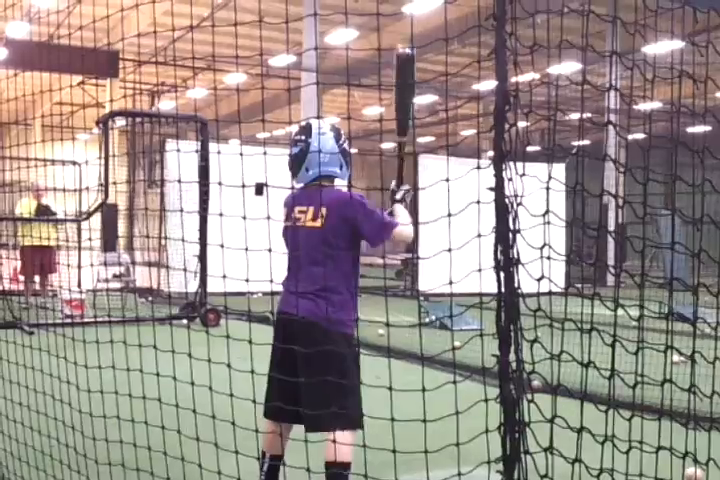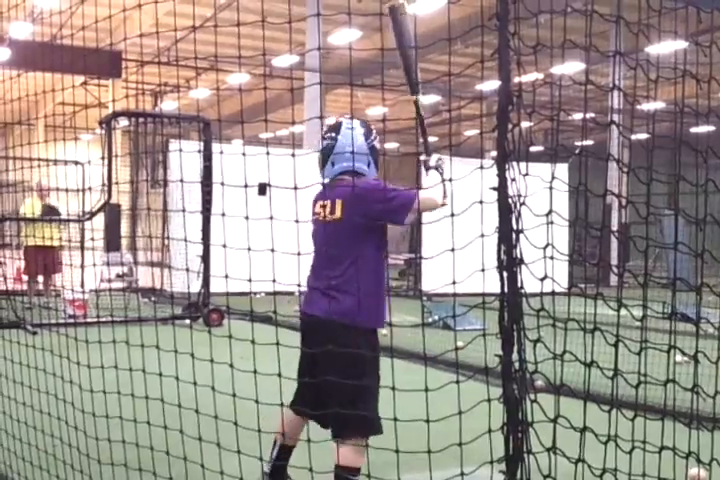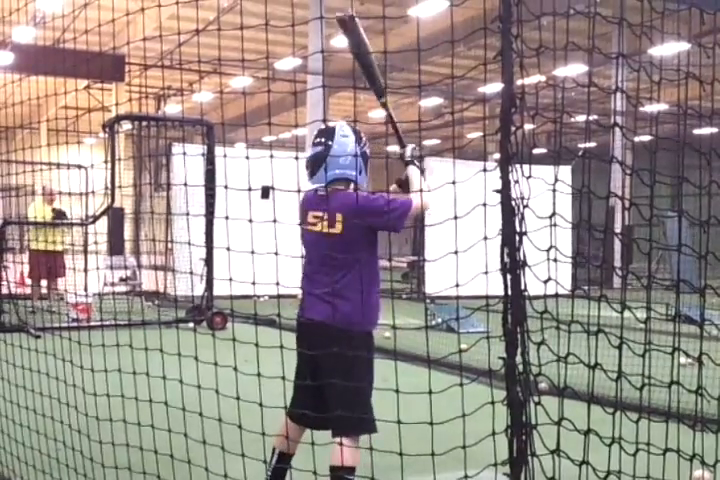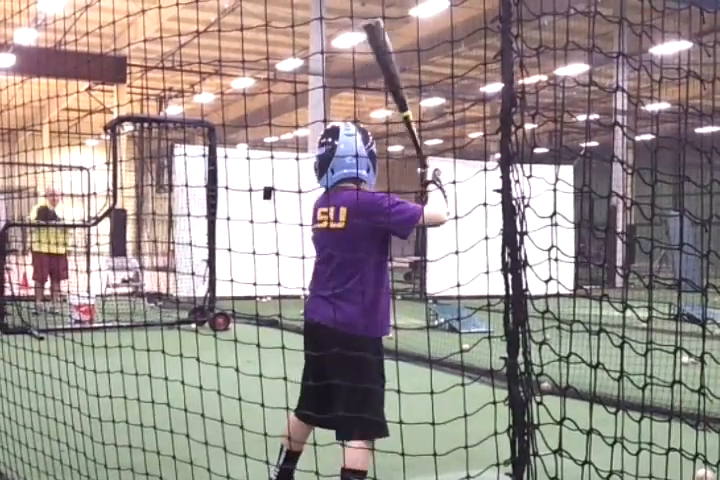
dt=0.5s
person 1, frame 1
left shoulder: (292, 203)
right shoulder: (348, 203)
right elbow: (405, 234)
left wrist: (376, 216)
right wrist: (399, 204)
left hip: (289, 317)
right hip: (329, 323)
left knee: (281, 409)
right knee: (341, 419)
person 1, frame 2
left shoulder: (324, 197)
right shoulder: (365, 193)
right elbow: (433, 200)
left wrist: (412, 208)
right wrist: (435, 173)
left hip: (315, 315)
right hip: (349, 321)
left knee: (304, 401)
right knee: (356, 421)
person 1, frame 3
left shoulder: (309, 202)
right shoulder: (361, 205)
right elbow: (421, 203)
left wrist: (390, 193)
right wrist: (413, 168)
left hip: (311, 321)
right hip: (348, 327)
left knee: (301, 409)
right knee: (349, 423)
person 1, frame 4
left shoulder: (324, 204)
right shoulder: (369, 203)
right elbow: (437, 215)
right wrist: (434, 187)
left hip: (318, 322)
right hip: (355, 329)
left knee: (309, 408)
right knee: (362, 426)
person 2, frame 1
left shoulder: (48, 204)
right shoulder: (24, 202)
right elbow: (20, 218)
left wrist: (51, 215)
right wrist: (35, 214)
left hip: (47, 243)
right hip: (30, 243)
left knee: (45, 273)
right knee: (29, 274)
left ankle: (44, 300)
right ankle: (27, 300)
person 2, frame 2
left shoulder: (52, 204)
right shoulder: (29, 202)
right elbow: (25, 219)
left wrist: (56, 216)
right wrist: (41, 215)
left hip: (51, 244)
right hip: (33, 243)
left knee: (49, 273)
right knee: (33, 273)
left ankle: (47, 299)
right ankle: (31, 300)
person 2, frame 3
left shoulder: (58, 208)
right shoulder: (35, 206)
right elbow: (33, 223)
left wrist: (63, 220)
right wrist: (50, 220)
left hip: (56, 248)
right hip: (38, 247)
left knee: (53, 277)
right knee: (36, 277)
right ankle: (35, 304)
person 2, frame 4
right shoulder: (39, 208)
right elbow: (32, 222)
left wrist: (57, 218)
right wrist: (40, 219)
left hip: (58, 250)
right hip: (40, 249)
left knee: (56, 279)
right knee: (40, 278)
left ankle: (55, 306)
right ankle: (38, 305)
